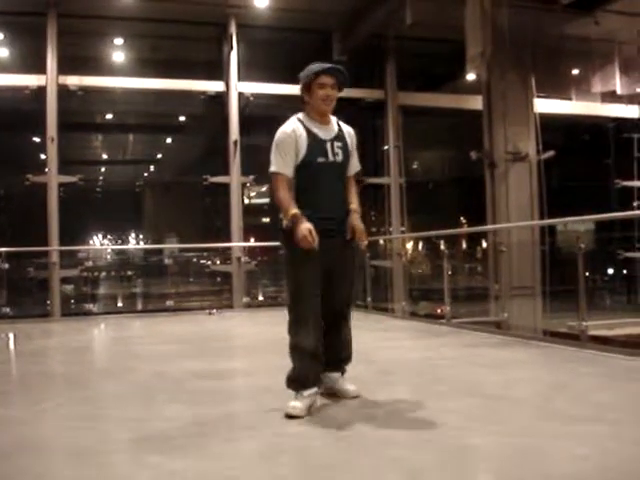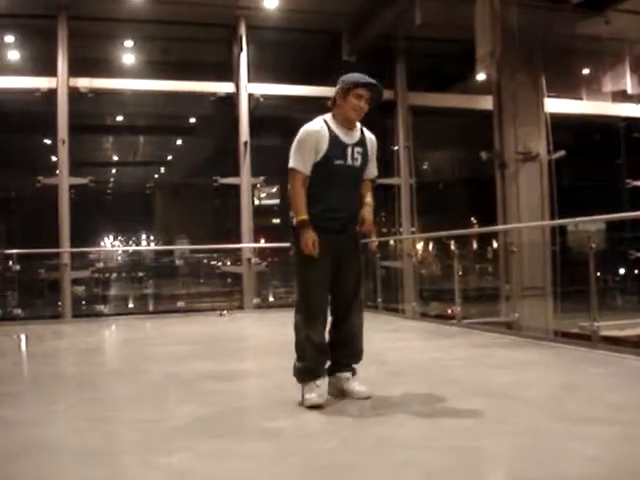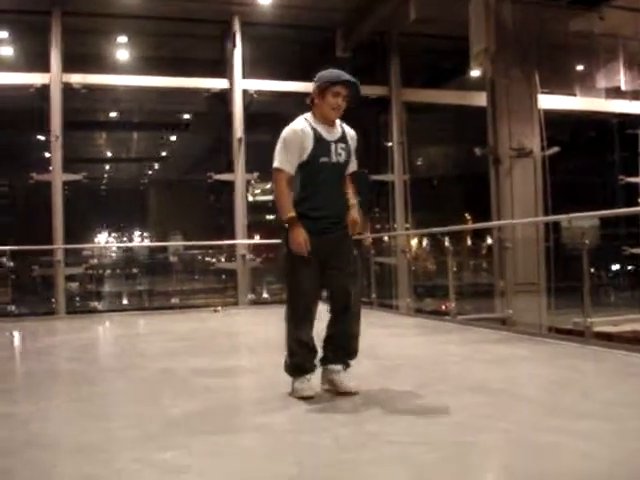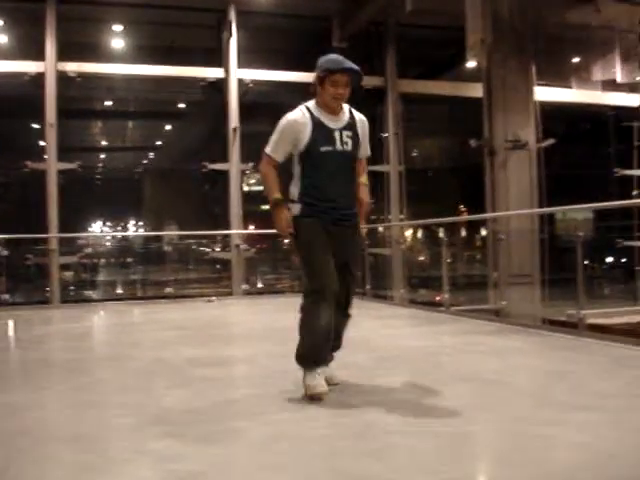
dt=0.4s
person 1, frame 1
left shoulder: (346, 133)
right shoulder: (290, 132)
right elbow: (280, 185)
left wrist: (355, 212)
right wrist: (297, 219)
left hip: (342, 235)
right hip: (305, 234)
left knee: (339, 308)
right knee: (305, 312)
left ankle: (332, 372)
right ankle: (305, 386)
person 1, frame 2
left shoulder: (368, 139)
right shoulder: (313, 132)
right elbow: (296, 182)
left wrist: (367, 207)
right wrist: (304, 226)
left hip: (349, 234)
right hip: (315, 233)
left knee: (349, 305)
right knee: (312, 305)
left ankle: (341, 373)
right ankle: (312, 379)
person 1, frame 3
left shoulder: (348, 135)
right shoulder: (297, 132)
right elbow: (281, 181)
left wrist: (352, 205)
right wrist: (293, 224)
left hip: (339, 232)
right hip: (304, 232)
left knee: (346, 298)
right knee: (302, 304)
left ankle: (335, 366)
right ankle: (301, 373)
person 1, frame 4
left shoulder: (359, 121)
right shoulder: (297, 121)
right elbow: (267, 162)
left wrist: (362, 187)
right wrist: (279, 204)
left hip: (347, 222)
right hip: (309, 219)
left knee: (343, 294)
right knee: (322, 289)
left ankle: (321, 359)
right ankle: (312, 365)
